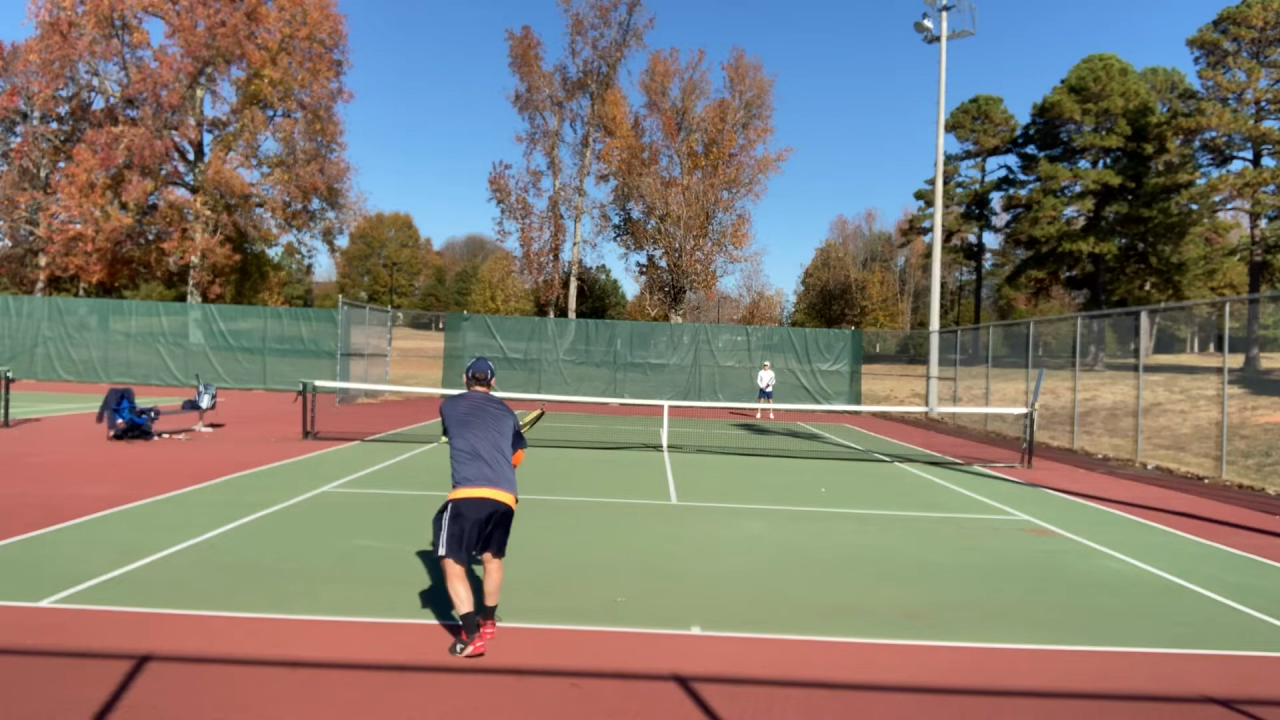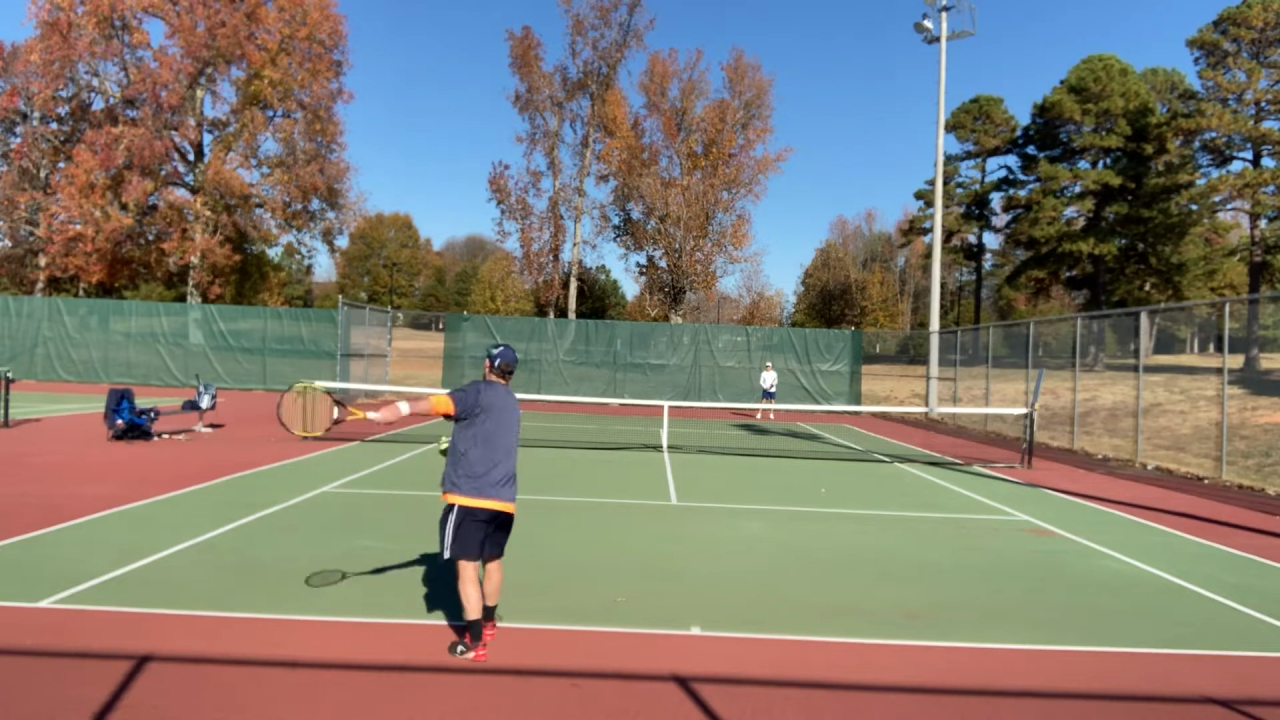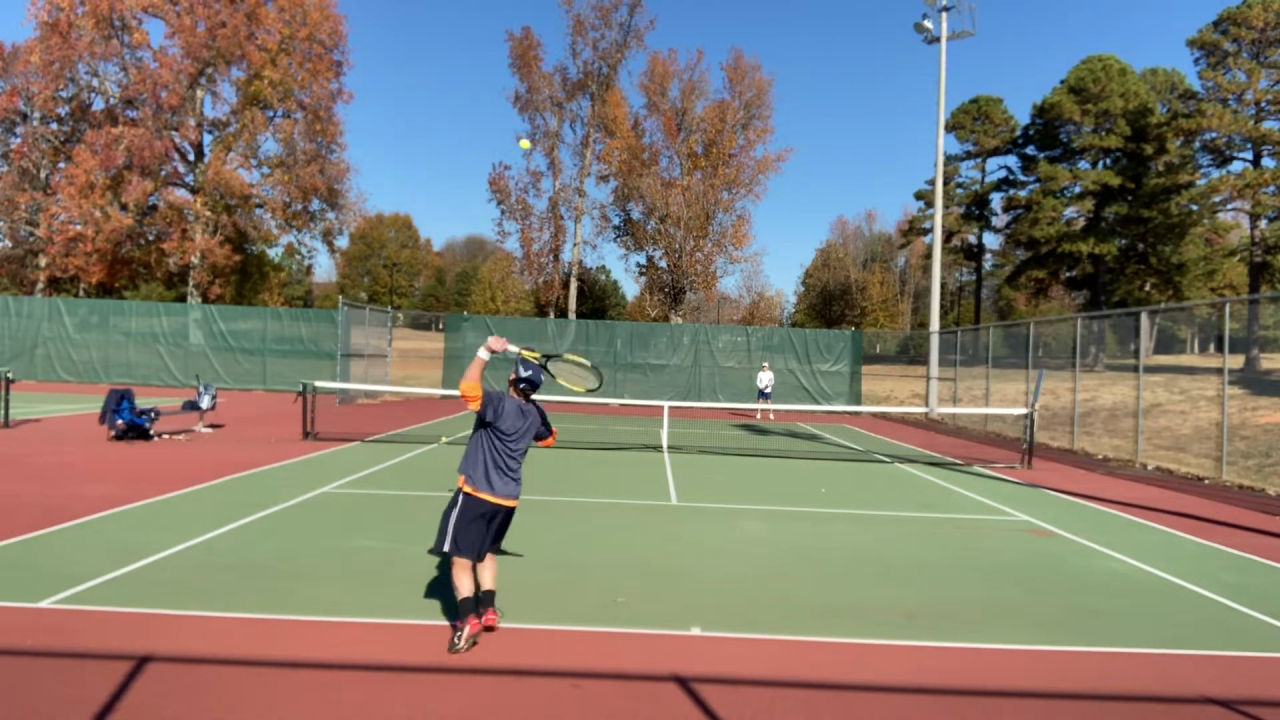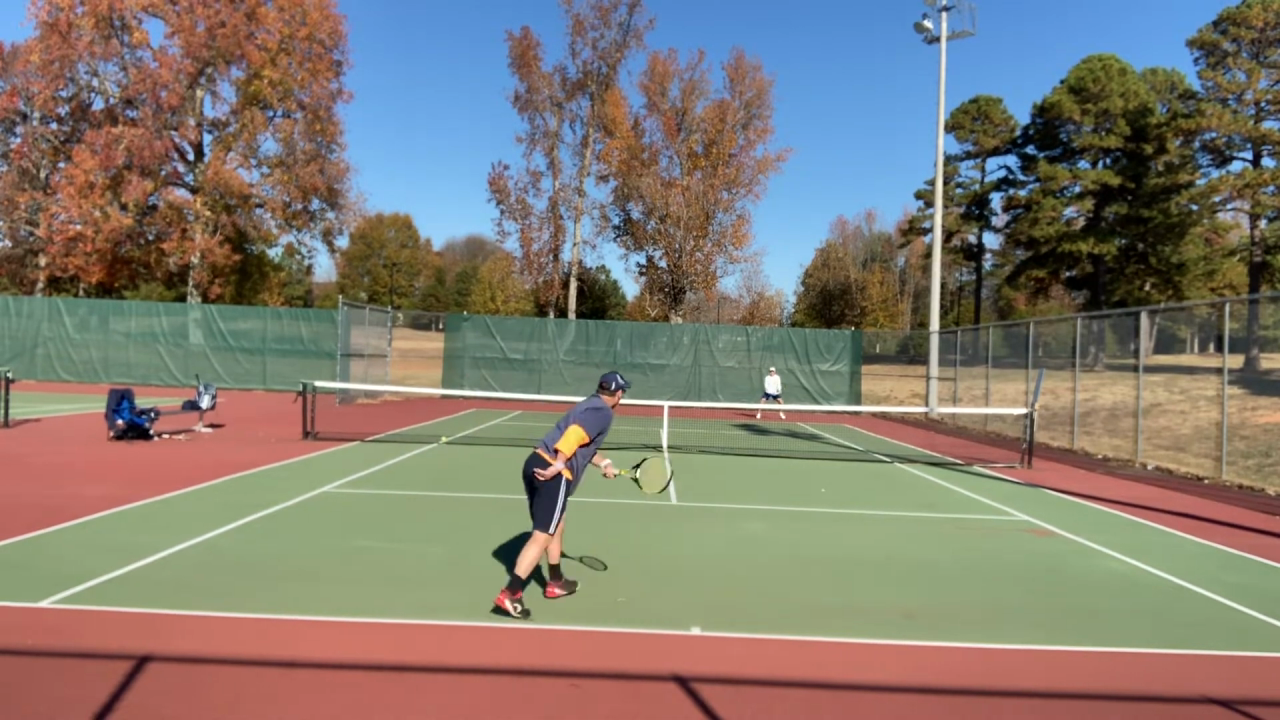
dt=0.7s
person 1, frame 1
left shoulder: (449, 406)
right shoulder: (506, 412)
right elbow: (517, 456)
left hip: (468, 495)
right hip: (504, 497)
left knee: (452, 565)
right knee: (493, 558)
left ankle: (471, 634)
right ankle: (487, 622)
person 1, frame 2
left shoulder: (480, 393)
right shoulder: (511, 404)
left elbow: (440, 405)
left wrist: (401, 409)
right wrist: (460, 399)
left hip: (469, 498)
right hip: (504, 501)
left knee: (467, 567)
right knee: (492, 560)
left ankle: (475, 642)
right ankle: (488, 622)
person 1, frame 3
left shoulder: (500, 406)
right shoulder: (536, 413)
left elbow: (469, 390)
right elbow: (549, 437)
left wrist: (486, 351)
left hip: (476, 494)
right hip: (507, 497)
left knee: (460, 562)
right knee: (486, 554)
left ankle: (468, 617)
right ankle: (488, 609)
person 1, frame 4
left shoulder: (586, 405)
right shoulder: (603, 413)
right elbow: (574, 436)
left wrist: (604, 463)
right wrist: (556, 466)
left hip: (535, 462)
right hip: (552, 475)
left knee: (556, 526)
right knee: (543, 535)
left ankle: (555, 582)
right ankle: (510, 594)
